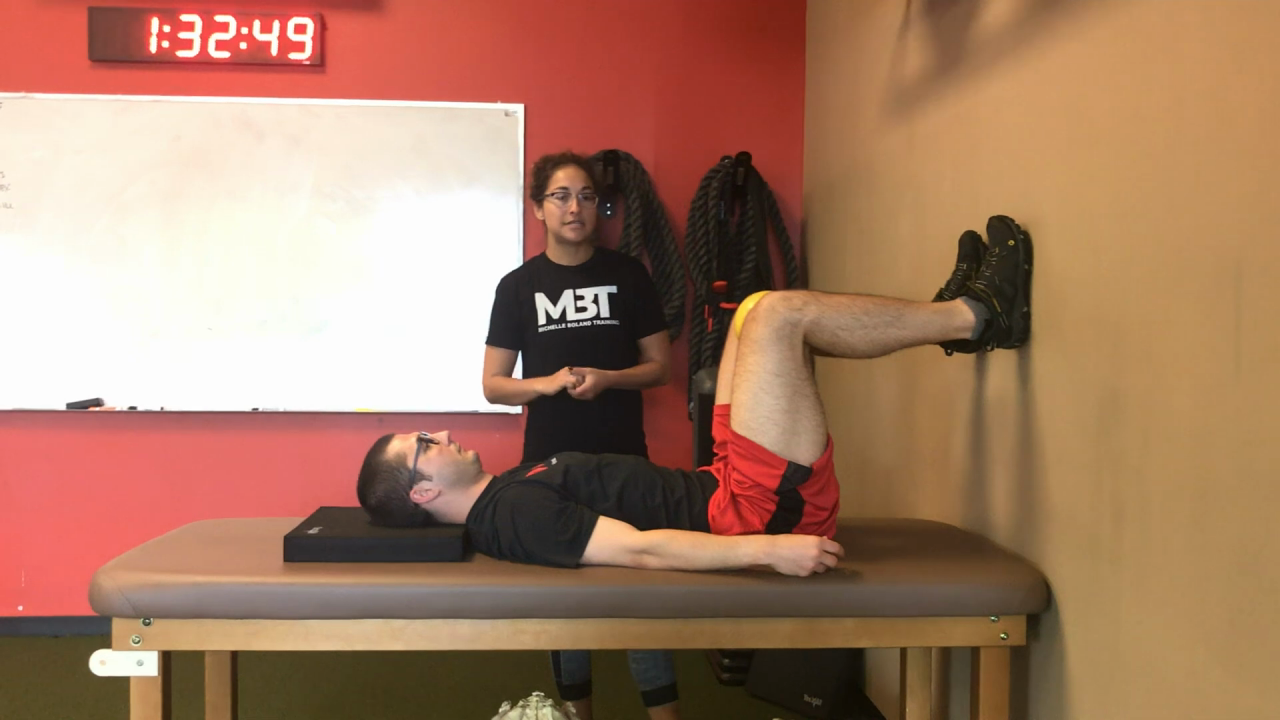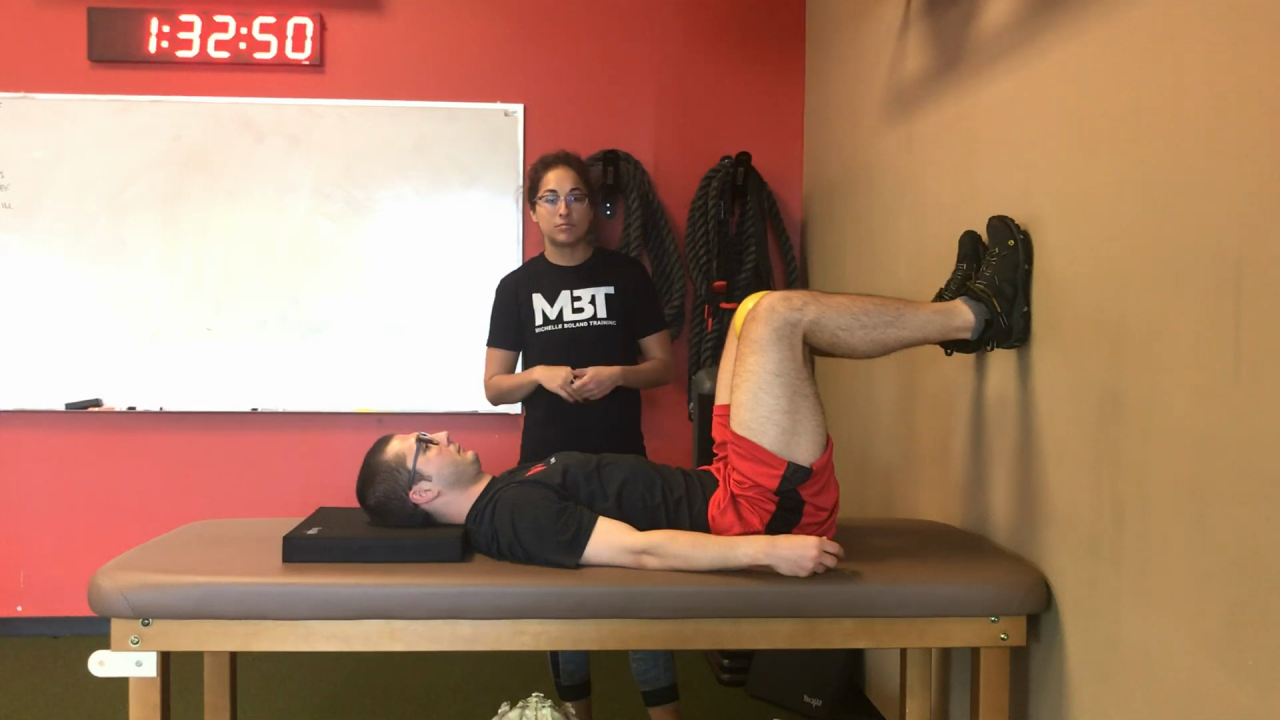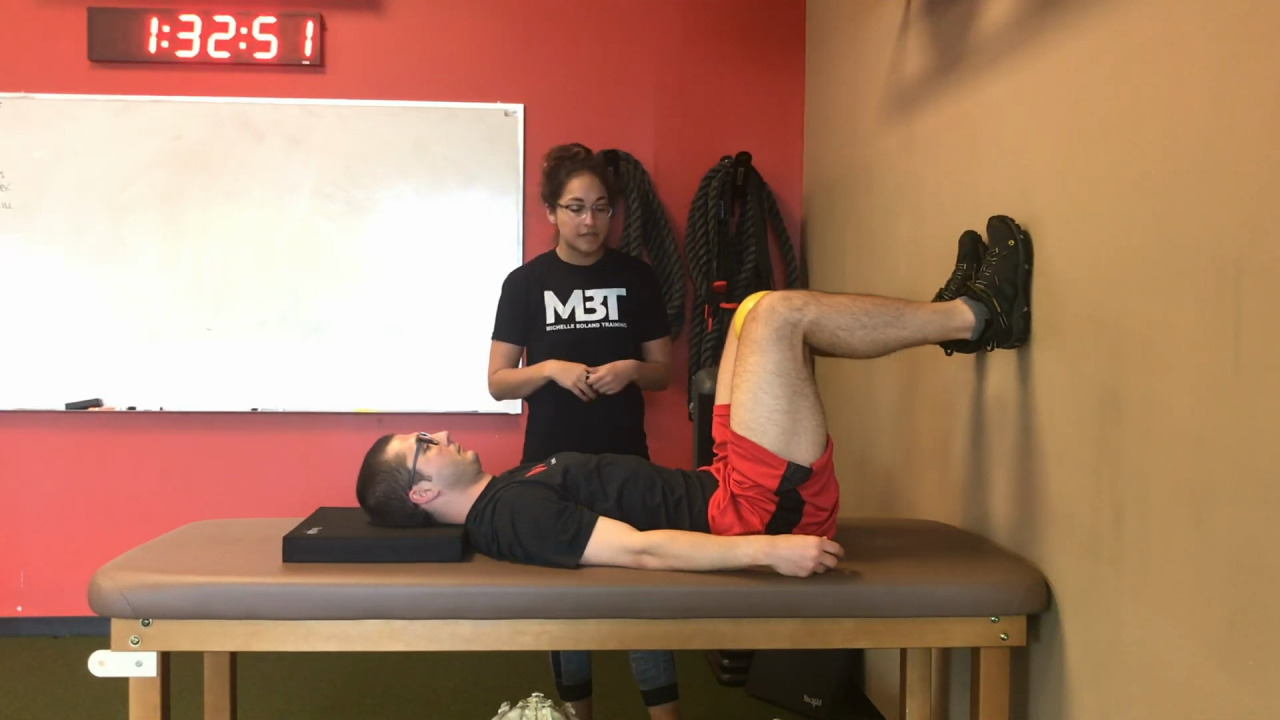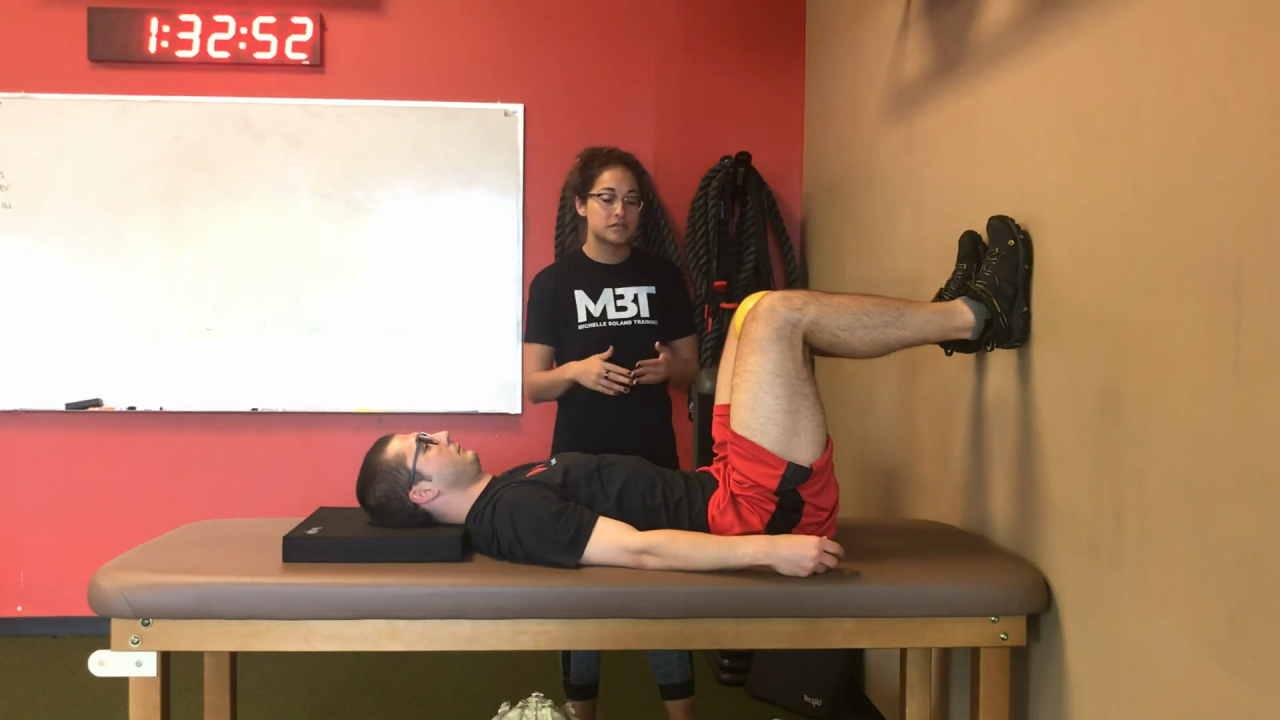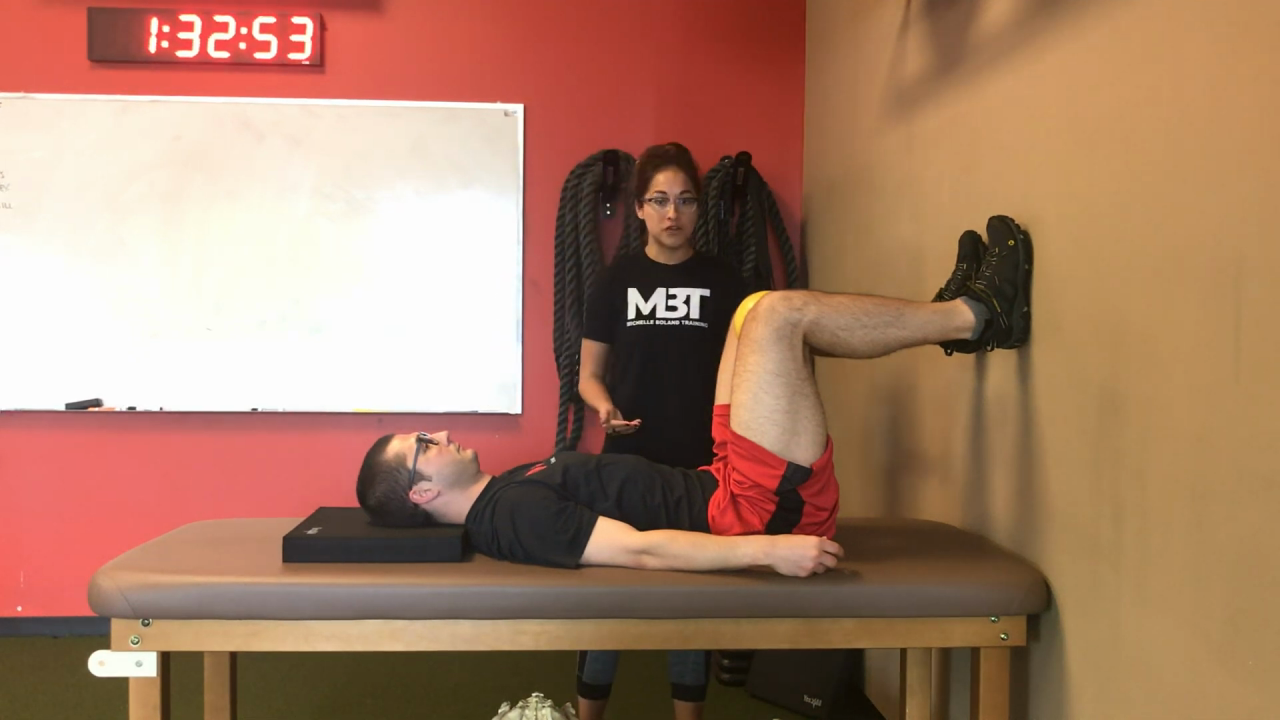
dt=1s
person 1, frame 1
left shoulder: (508, 492)
right shoulder: (511, 517)
right elbow: (639, 550)
right wrist: (773, 545)
left hip: (720, 494)
right hip: (753, 510)
left knee: (762, 314)
right knee: (775, 313)
left ankle: (961, 314)
right ankle: (975, 315)
person 1, frame 2
left shoulder: (502, 489)
right shoulder: (508, 523)
right elbow: (639, 551)
right wrist: (775, 563)
left hip: (716, 497)
right hip: (747, 522)
left knee: (760, 316)
right knee: (775, 310)
left ankle: (950, 321)
right ankle: (972, 318)
person 1, frame 3
left shoulder: (508, 491)
right shoulder: (513, 514)
right elbow: (639, 549)
right wrist: (768, 549)
left hip: (719, 487)
right hip: (755, 508)
left knee: (761, 311)
right knee: (779, 311)
left ankle: (955, 314)
right ankle: (976, 314)
person 1, frame 4
left shoulder: (509, 494)
right shoulder: (511, 516)
right elbow: (640, 550)
right wrist: (770, 548)
left hip: (719, 488)
right hip: (755, 509)
left knee: (759, 313)
right knee: (778, 313)
left ankle: (957, 315)
right ankle: (974, 314)
person 1, frame 5
left shoulder: (509, 489)
right shoulder: (513, 518)
right elbow: (639, 547)
right wrist: (768, 547)
left hip: (736, 485)
right hip: (751, 508)
left knee: (765, 310)
right knee: (778, 313)
left ankle: (959, 308)
right ankle: (974, 313)
person 2, frame 1
left shoulder: (628, 274)
right shoulder: (518, 286)
left elbow: (661, 366)
right elbow: (493, 385)
left wrist: (608, 378)
right wrist: (545, 384)
left hip: (623, 458)
right hip: (551, 462)
person 2, frame 2
left shoulder: (627, 274)
right shoulder: (516, 287)
left elbow: (664, 365)
right elbow: (493, 386)
left wrist: (616, 373)
right wrist: (540, 374)
left hip: (621, 459)
right hip: (548, 463)
person 2, frame 3
left shoulder: (637, 277)
right shoulder: (526, 282)
left elbow: (662, 370)
right elbow: (497, 382)
left wrist: (632, 371)
right wrist: (550, 368)
left hip: (624, 459)
right hip: (552, 464)
person 2, frame 4
left shoulder: (664, 276)
right shoulder: (553, 282)
left elbow: (691, 370)
right elbow: (534, 385)
left wrist: (669, 367)
right wrist: (576, 371)
left hip: (654, 459)
right hip: (581, 462)
person 2, frame 5
left shoulder: (724, 282)
right shoulder: (617, 279)
right elbow: (590, 374)
right wrist: (605, 407)
left hip: (700, 462)
right hip: (629, 461)
